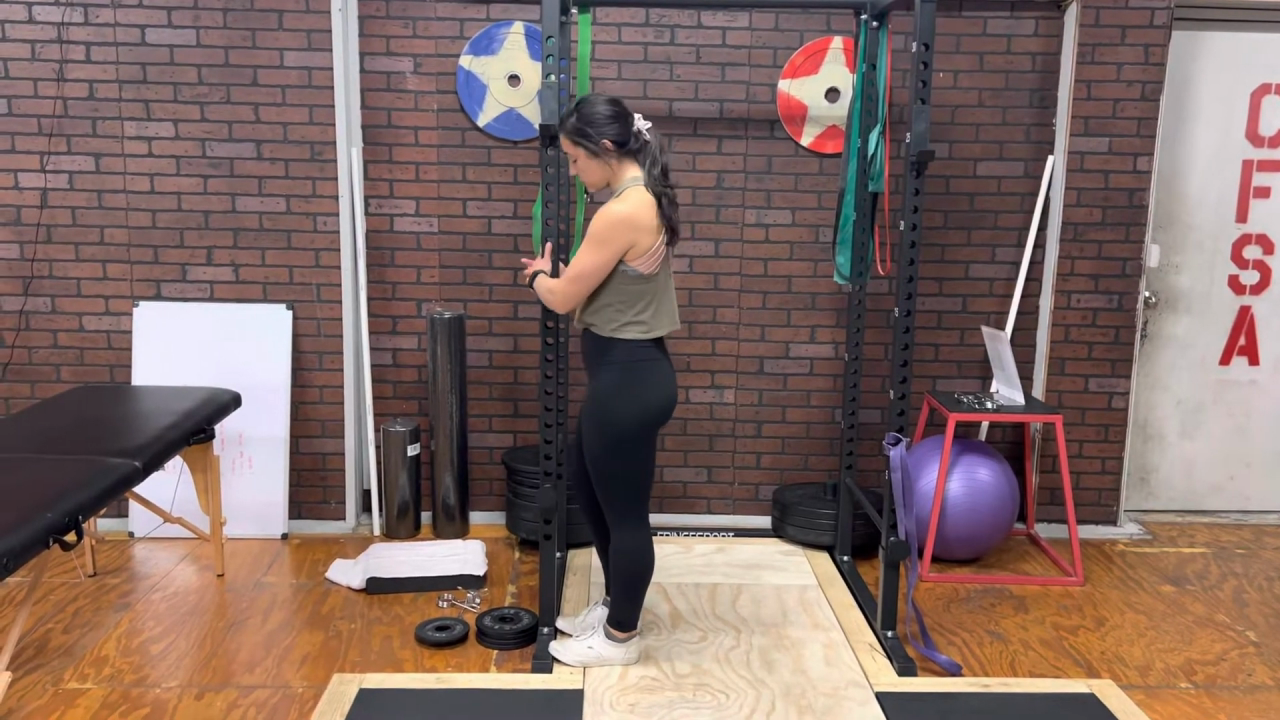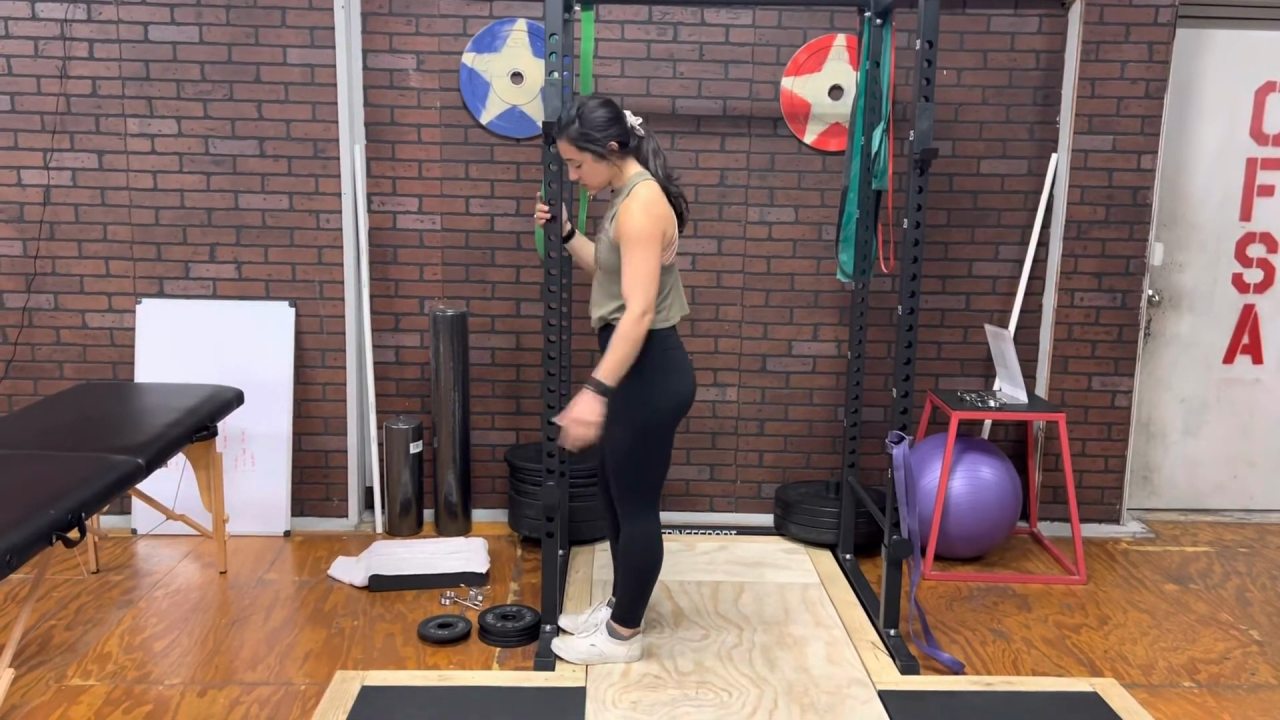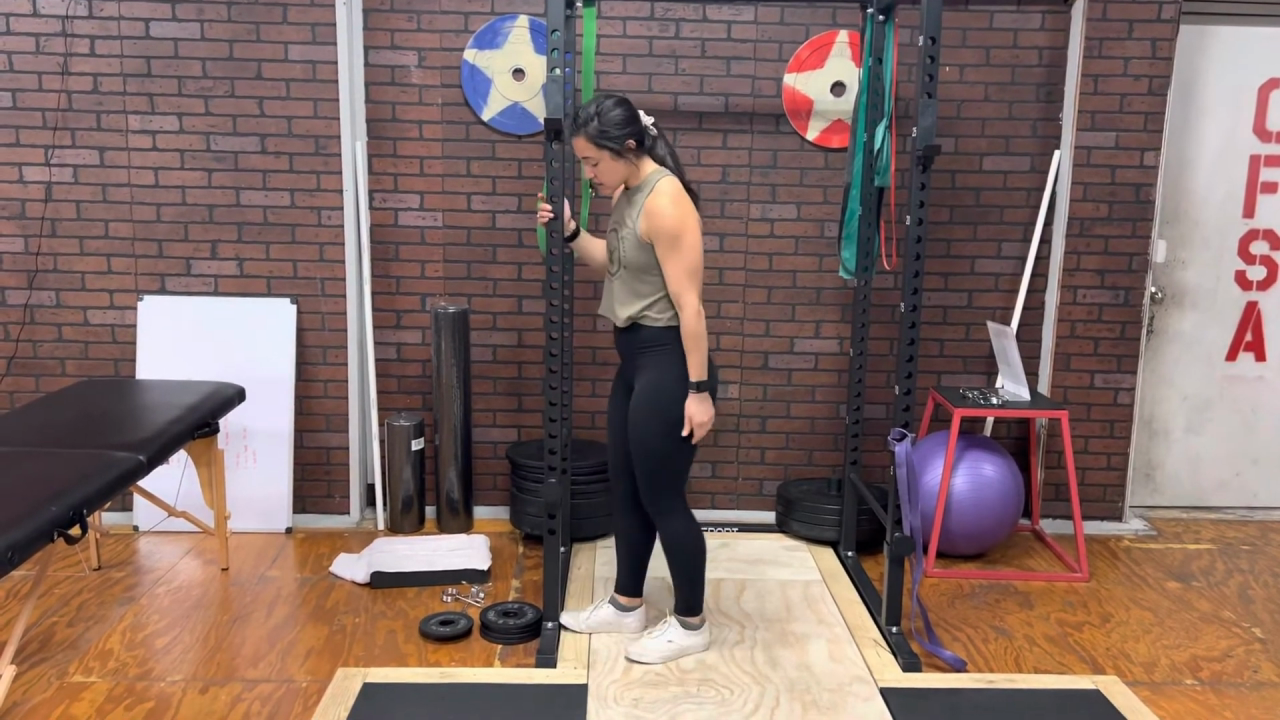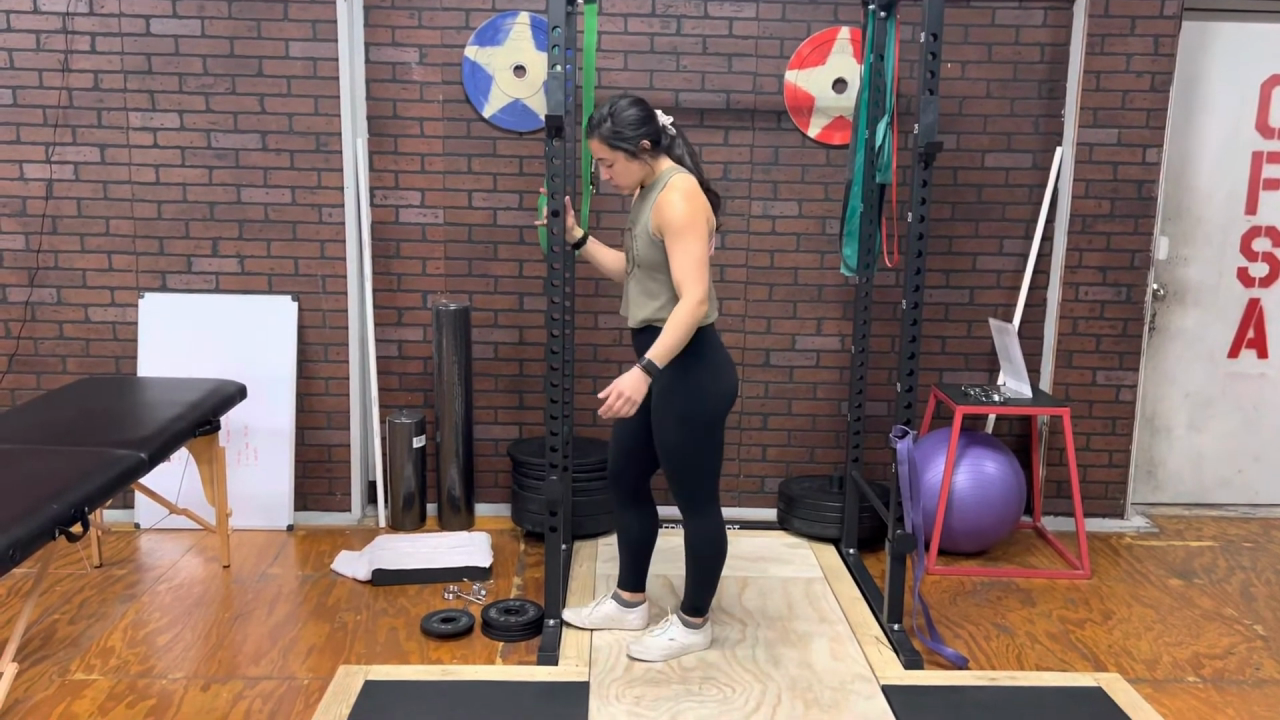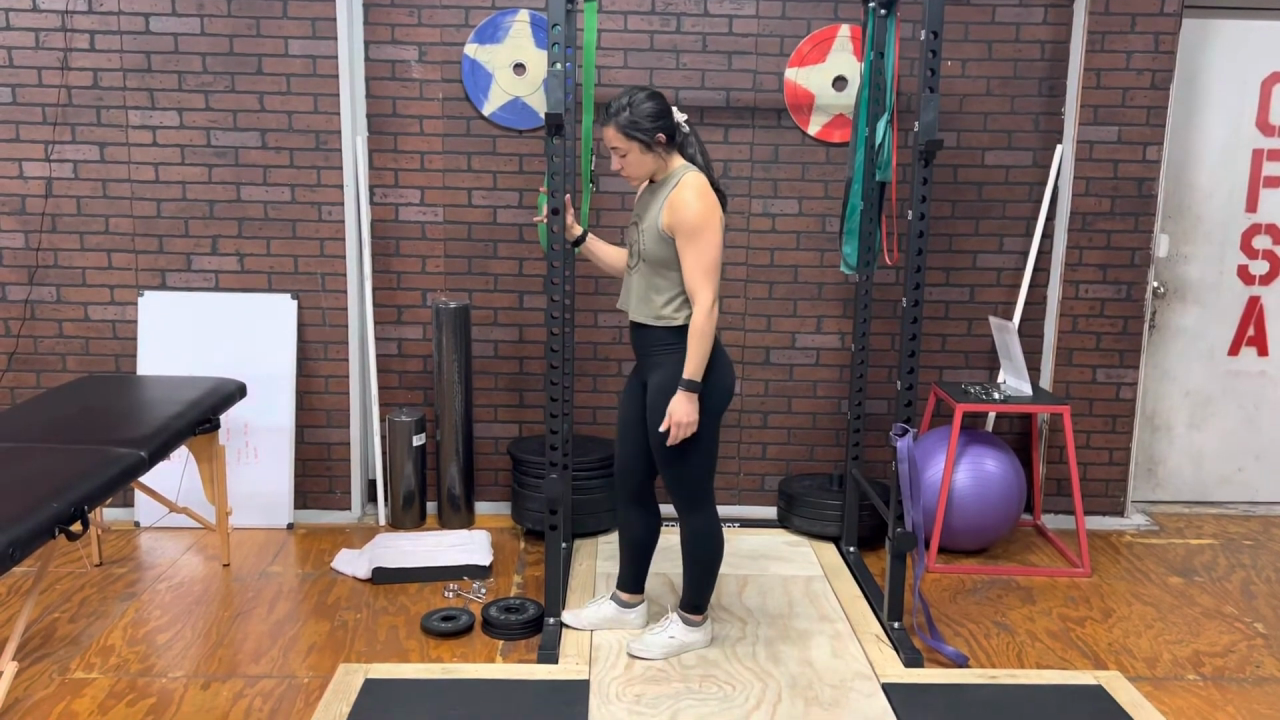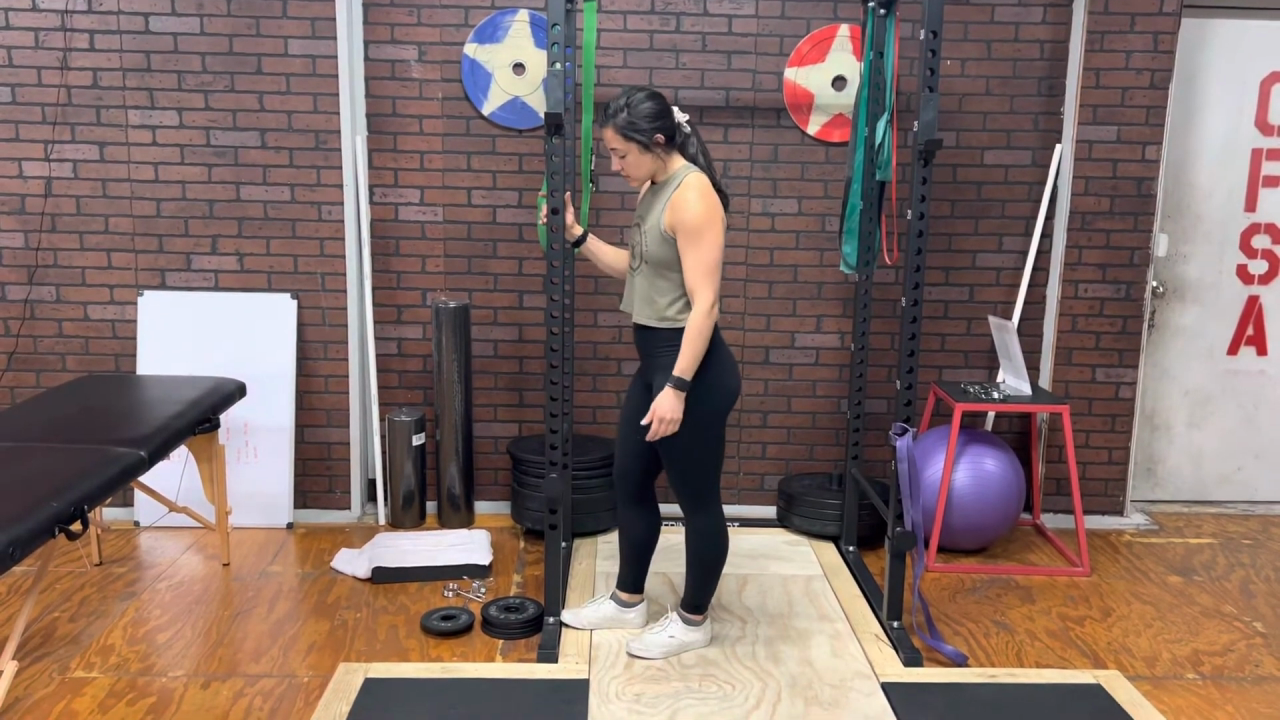
dt=0.5s
person 1, frame 1
left shoulder: (621, 212)
right shoulder: (642, 197)
left elbow: (565, 298)
left wrist: (538, 275)
right wrist: (557, 272)
left hip: (628, 379)
right hip: (625, 372)
left knee: (624, 511)
right knee: (588, 488)
left ankle: (620, 636)
right ankle: (615, 604)
person 1, frame 2
left shoulder: (639, 206)
right shoulder: (626, 196)
left elbow: (638, 312)
left wrist: (596, 391)
right wrist: (567, 234)
left hip: (651, 371)
right hip: (635, 369)
left knee: (635, 505)
right knee: (616, 494)
left ankle: (623, 634)
right ankle: (621, 605)
person 1, frame 3
left shoulder: (666, 201)
right shoulder: (628, 192)
left elbow: (690, 305)
left wrist: (698, 390)
right wrist: (570, 231)
left hip: (669, 363)
right hip: (636, 360)
left knee: (663, 498)
right knee: (626, 488)
left ankle: (690, 623)
right ankle: (627, 604)
person 1, frame 4
left shoulder: (680, 196)
right shoulder: (649, 191)
left elbow: (693, 300)
left wrist: (643, 371)
right wrist: (577, 238)
left hip: (691, 370)
right hip: (660, 365)
left knee: (696, 501)
right knee: (623, 479)
left ankle: (693, 622)
right ankle: (629, 600)
person 1, frame 5
left shoulder: (691, 195)
right shoulder: (652, 189)
left elbow: (704, 301)
left wrist: (688, 390)
right wrist: (576, 235)
left hip: (685, 363)
right hip: (649, 362)
left knee: (691, 498)
right knee: (631, 486)
left ankle: (693, 621)
right ankle: (627, 602)
person 1, frame 6
left shoulder: (692, 196)
right shoulder: (655, 190)
left elbow: (704, 302)
left wrist: (678, 388)
right wrist: (577, 235)
left hip: (691, 369)
right hip: (654, 362)
left knee: (697, 499)
right knee: (629, 482)
left ankle: (692, 620)
right ankle: (627, 601)
